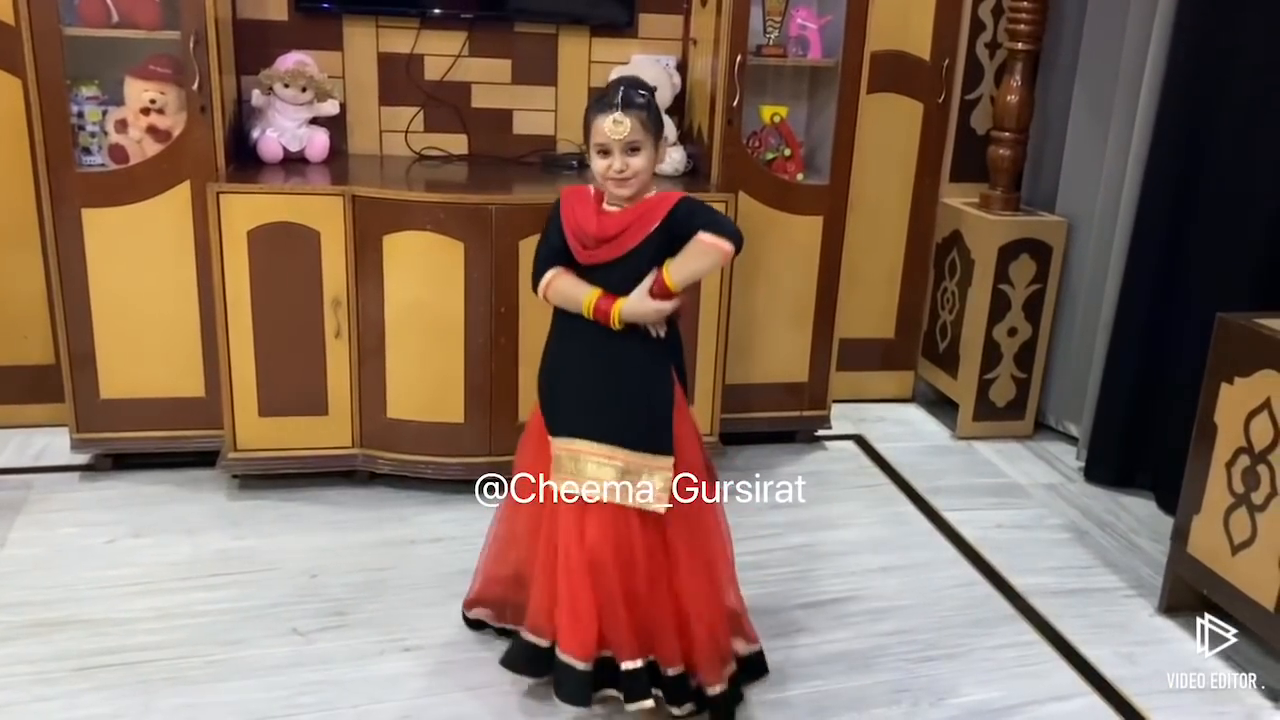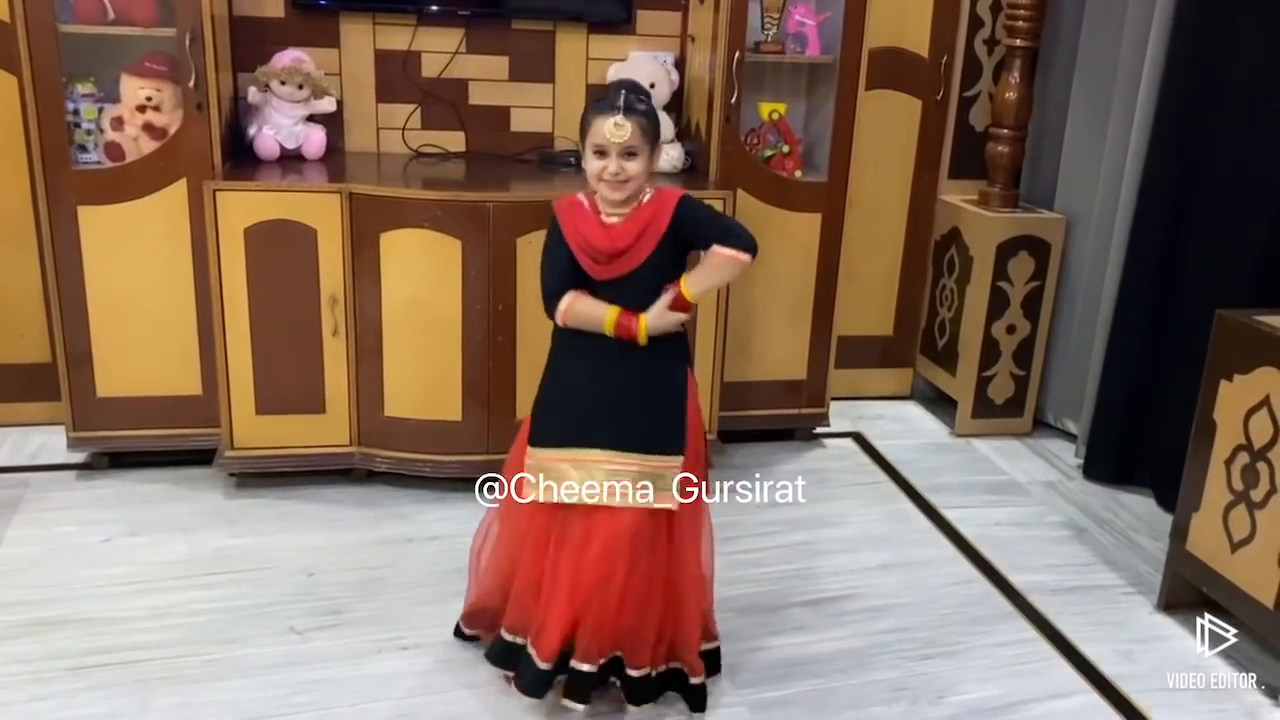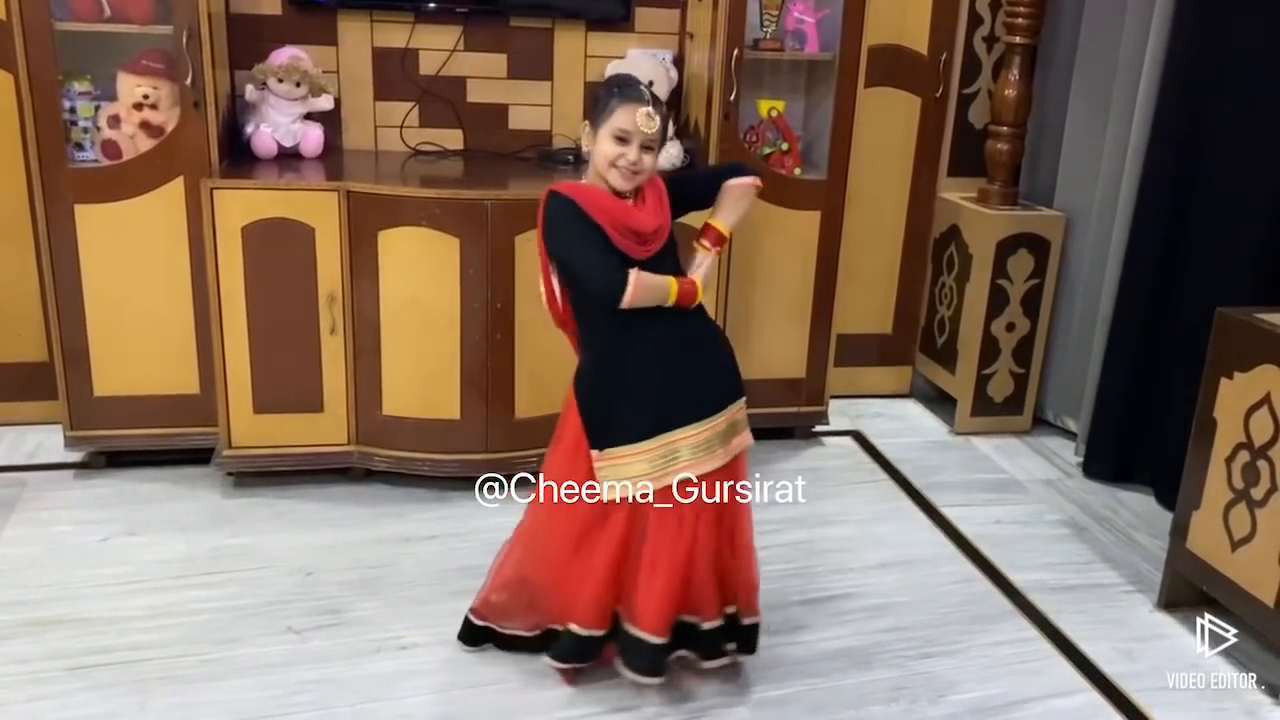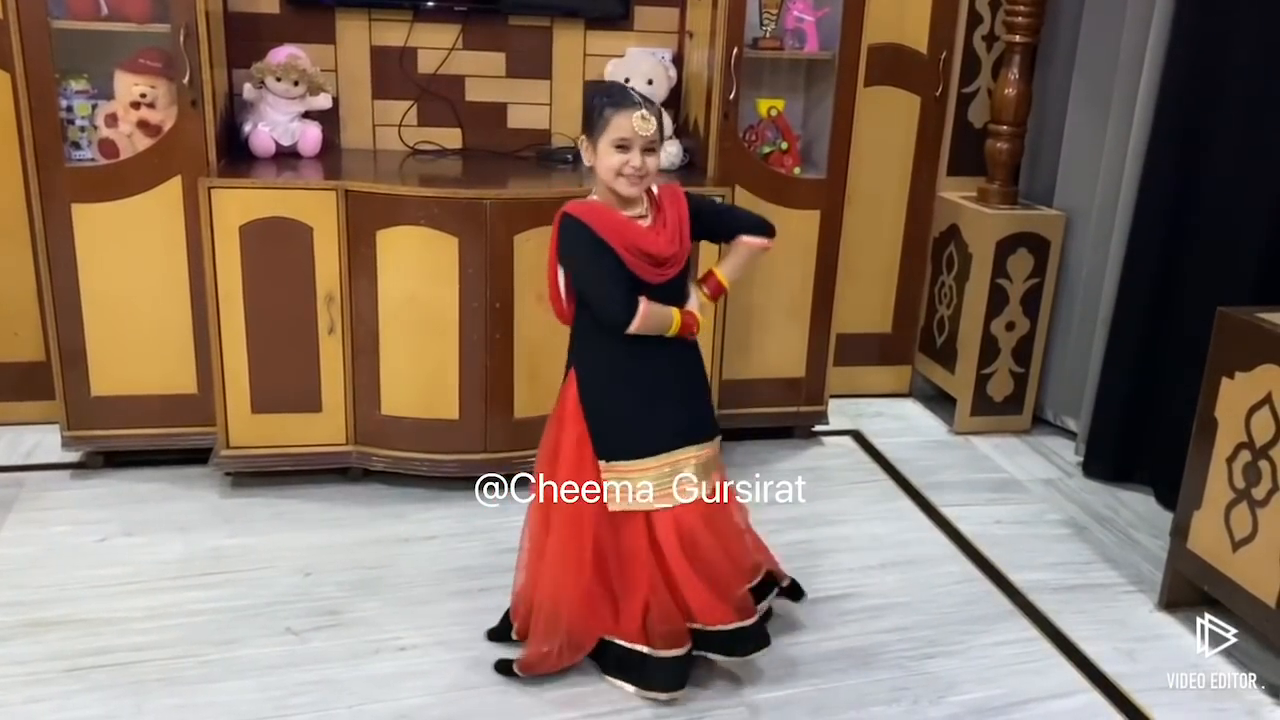
dt=0.4s
person 1, frame 1
left shoulder: (673, 212)
right shoulder: (570, 208)
left elbow: (724, 237)
right elbow: (547, 280)
left wrist: (653, 295)
right wrist: (616, 310)
left hip: (644, 398)
right hip: (571, 392)
left knee: (648, 528)
right knee: (569, 524)
left ankle: (676, 655)
right ankle: (580, 643)
person 1, frame 2
left shoulder: (674, 211)
right shoulder: (567, 216)
left elbow: (739, 247)
right elbow: (560, 302)
left wrist: (677, 302)
right wrist: (637, 324)
left hip: (652, 399)
right hip: (576, 397)
left knee: (641, 530)
right knee: (559, 525)
left ankle: (640, 651)
right ankle: (551, 638)
person 1, frame 3
left shoulder: (663, 193)
right shoulder: (565, 205)
left elbow: (742, 179)
right elbow: (613, 286)
left wrist: (708, 246)
right wrist: (686, 288)
left hip: (690, 375)
right hip: (615, 384)
left knee: (692, 507)
right knee: (599, 513)
left ankle: (673, 624)
right ankle: (585, 622)
person 1, frame 4
left shoulder: (677, 206)
right shoulder: (578, 224)
left elbow: (758, 231)
right elbow: (621, 311)
left wrist: (708, 289)
right wrist: (687, 319)
left hip: (676, 394)
right hip: (606, 402)
left knee: (688, 519)
right knee: (602, 523)
left ankle: (711, 618)
